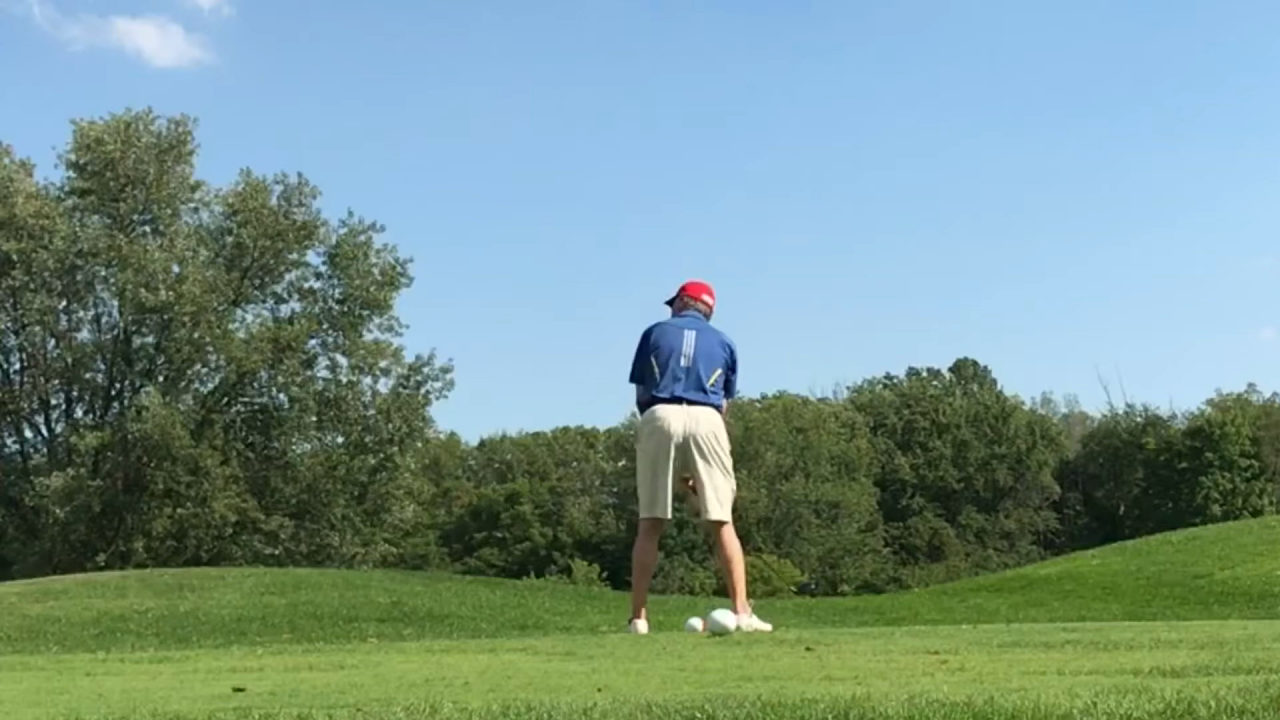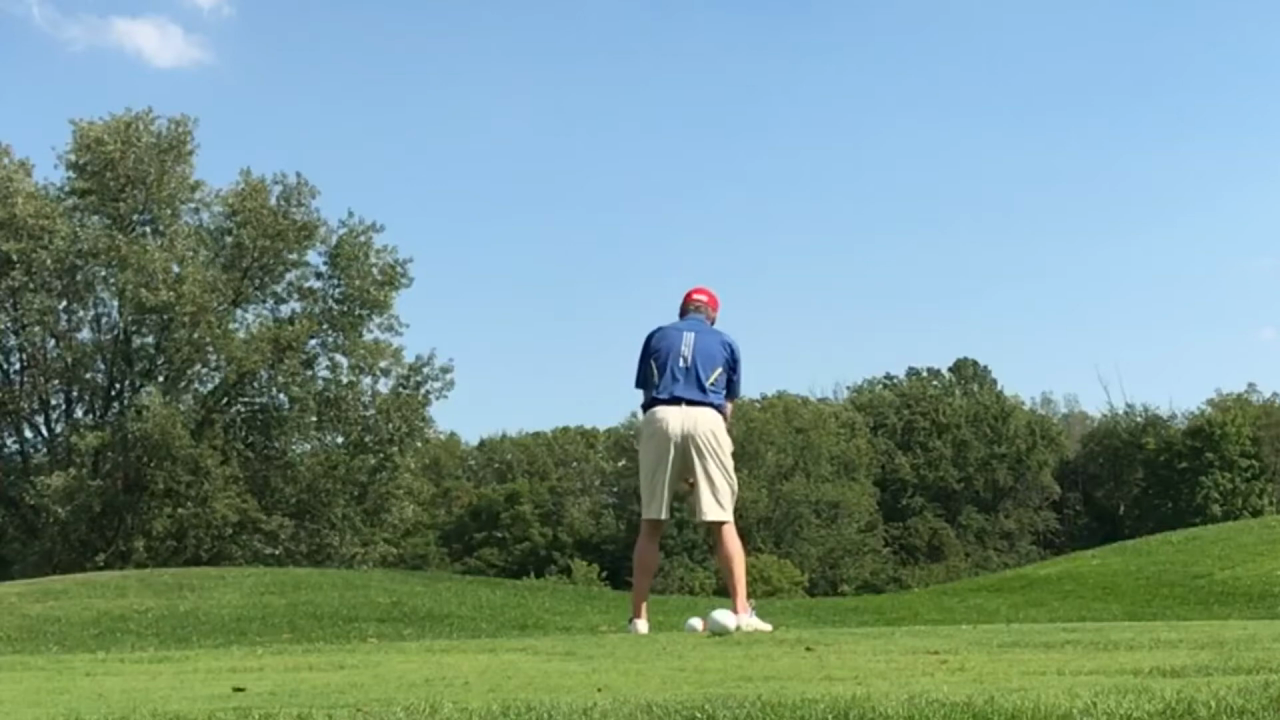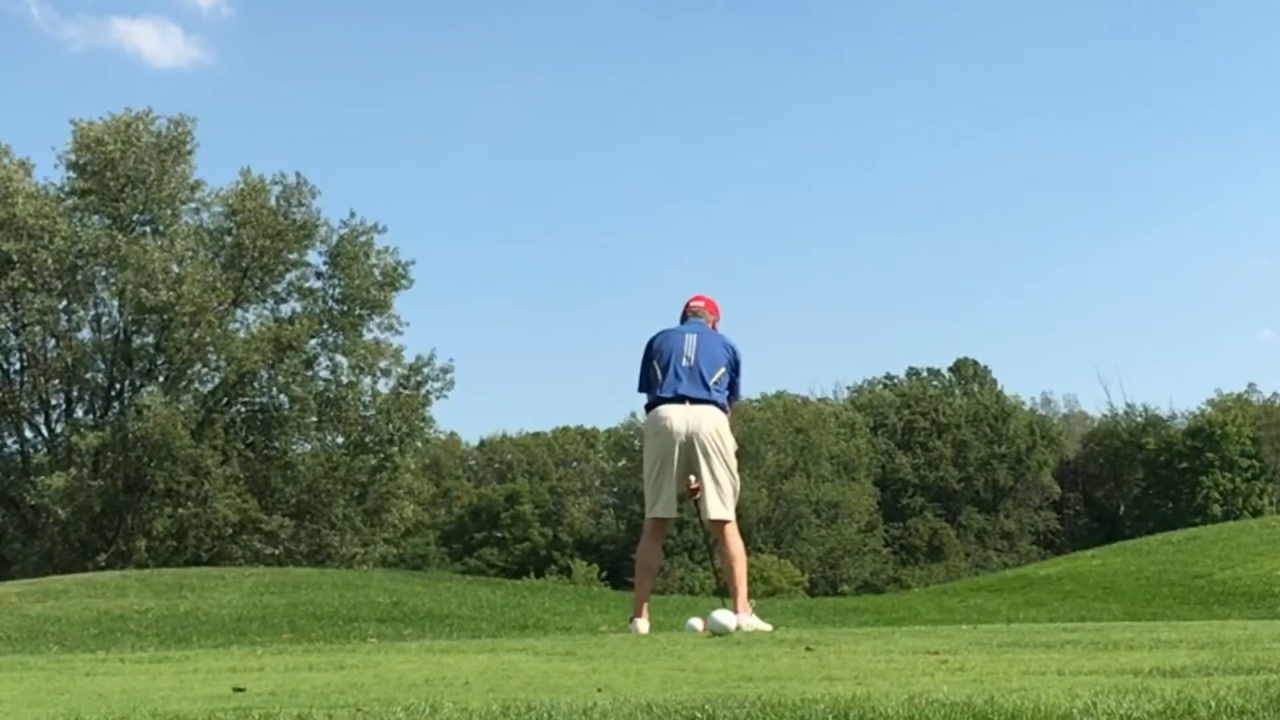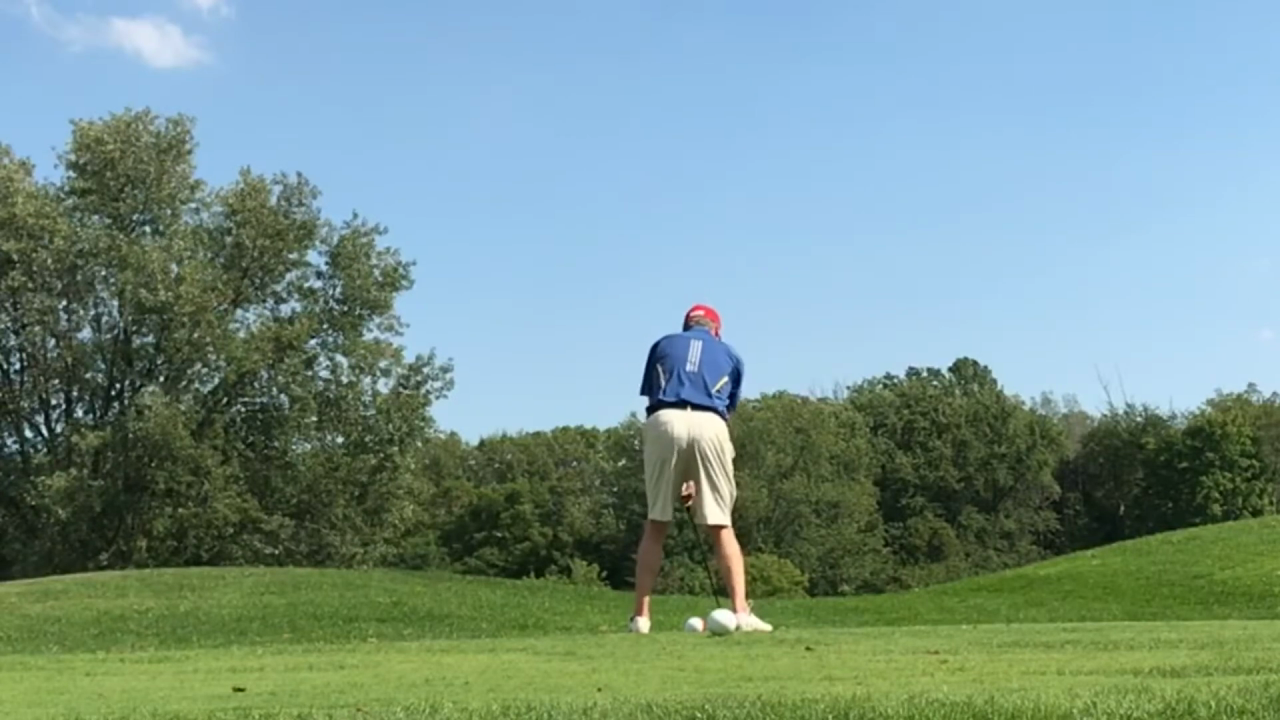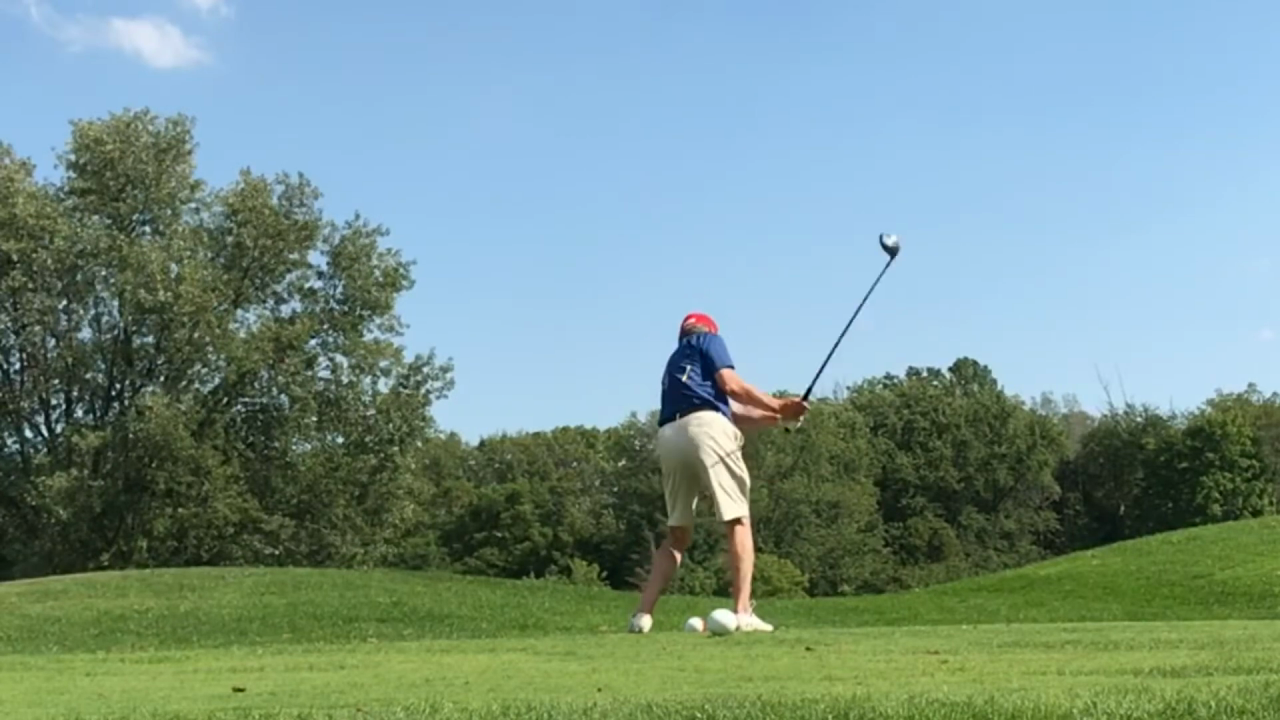
dt=0.5s
person 1, frame 1
left shoulder: (654, 333)
right shoulder: (723, 342)
left elbow: (641, 396)
right wrist: (697, 469)
left hip: (660, 419)
right hip: (705, 421)
left knee: (650, 525)
right knee: (722, 522)
left ankle: (639, 618)
right ankle: (742, 613)
person 1, frame 2
left shoulder: (657, 336)
right shoulder: (725, 342)
right elbow: (728, 404)
left hip: (660, 420)
right hip: (705, 421)
left knee: (651, 524)
right knee: (722, 521)
left ankle: (639, 617)
right ankle: (742, 612)
person 1, frame 3
left shoulder: (658, 341)
right shoulder: (726, 346)
left wrist: (680, 469)
right wrist: (701, 473)
left hip: (663, 419)
right hip: (708, 420)
left knee: (655, 523)
right knee: (725, 522)
left ankle: (639, 617)
right ankle: (742, 612)
person 1, frame 4
left shoulder: (663, 345)
right shoulder: (731, 356)
right wrist: (696, 481)
left hip: (664, 423)
right hip: (709, 427)
left knee: (656, 525)
right knee: (721, 526)
left ankle: (640, 616)
right ankle: (741, 612)
person 1, frame 5
left shoulder: (675, 366)
right shoulder: (702, 340)
left elbow: (733, 407)
right elbow: (731, 385)
left wrist: (776, 417)
right wrist: (776, 406)
left hip: (670, 439)
right hip: (705, 429)
left knee: (677, 534)
right knee: (738, 522)
left ankle: (643, 613)
right ankle: (743, 612)
